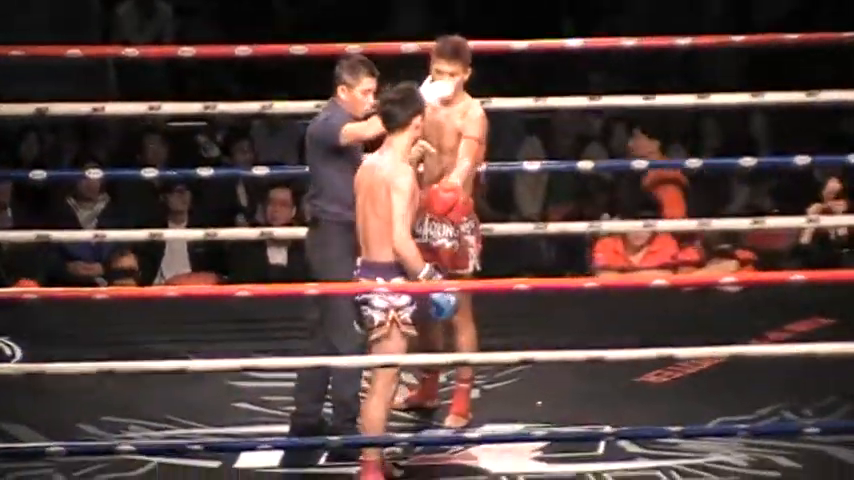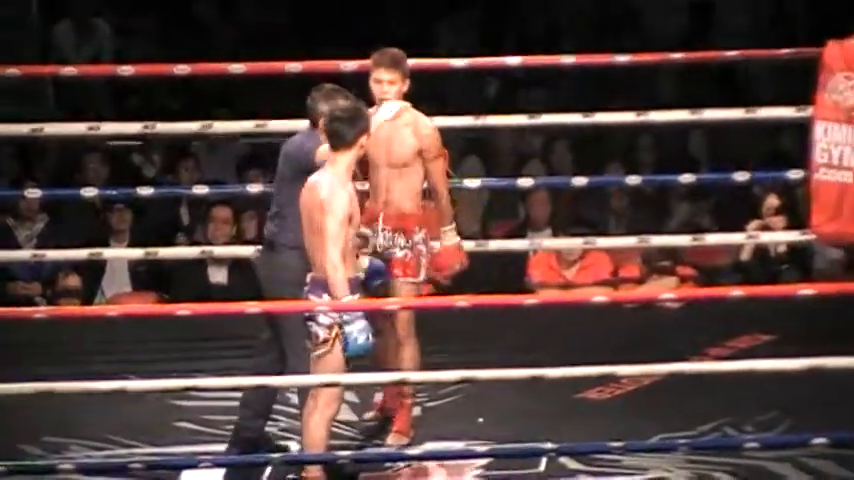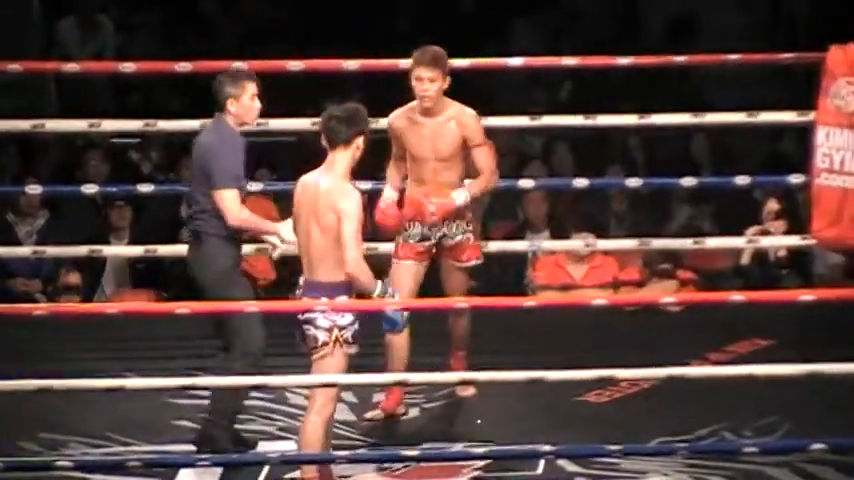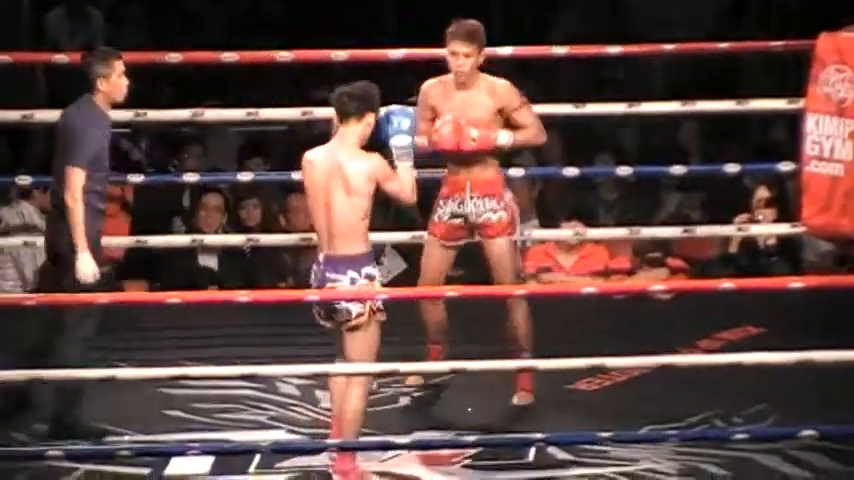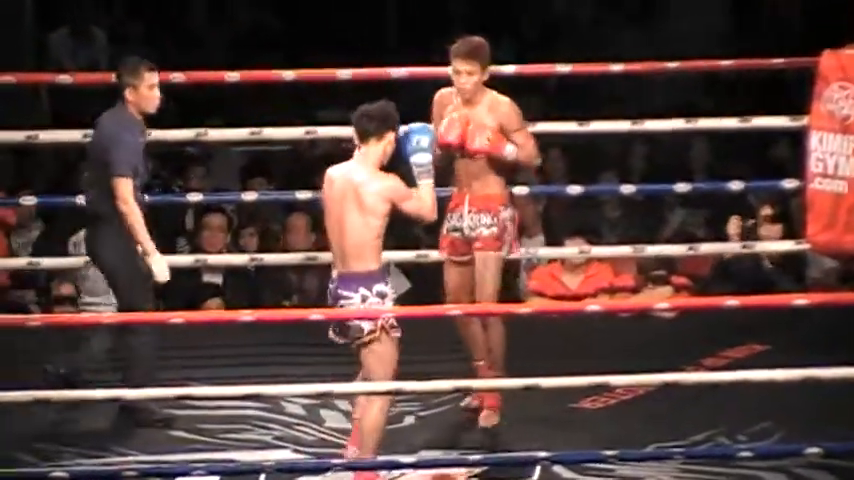
dt=0.7s
person 1, frame 1
left shoulder: (350, 124)
right shoulder: (324, 125)
left elbow: (364, 168)
right elbow: (365, 131)
left hip: (344, 235)
right hip: (331, 237)
left knee: (326, 331)
right knee: (346, 335)
left ankle: (307, 418)
right ankle: (345, 432)
person 1, frame 2
left shoulder: (309, 148)
right shoulder: (301, 147)
right elbow: (330, 153)
left hip: (288, 260)
right hip: (286, 262)
left knee: (275, 350)
right knee: (304, 355)
left ankle: (247, 434)
person 1, frame 3
left shoulder: (215, 135)
right shoulder: (221, 144)
right elbow: (233, 215)
left wrist: (267, 228)
right wrist: (279, 229)
left hip: (214, 249)
right hip: (214, 252)
left knee: (238, 343)
right knee: (250, 342)
left ankle: (217, 430)
right ankle: (214, 432)
person 1, frame 4
left shoulder: (80, 113)
right shoulder: (91, 124)
right elbow: (73, 193)
right wrist: (83, 252)
left hip: (64, 225)
right hip: (78, 229)
left knee: (57, 316)
right knee: (79, 322)
right ankle: (65, 417)
person 1, frame 5
left shoulder: (127, 123)
right shoulder: (120, 131)
right elbow: (124, 201)
left wrist: (144, 246)
right wrist: (151, 253)
left hip: (113, 232)
right hip: (112, 233)
left knee: (135, 310)
right knee: (141, 316)
right ankle: (135, 400)
person 2, frame 1
left shoulder: (473, 114)
right shoulder: (424, 106)
left elbow: (465, 162)
left wrist: (454, 183)
left hip: (456, 221)
right hip: (423, 216)
left knee: (459, 312)
left ankle: (462, 400)
right ankle: (428, 387)
person 2, frame 2
left shoulder: (421, 128)
left elbow: (440, 188)
left wrist: (449, 237)
left hip: (407, 230)
right hip: (371, 226)
left knee: (402, 326)
right knee: (379, 320)
left ankle: (404, 415)
right ankle: (392, 393)
person 2, frame 3
left shoulder: (465, 119)
right shoulder: (398, 121)
left elbow: (489, 176)
left wrist: (454, 199)
right wrist: (389, 197)
left hip: (455, 220)
right hip: (412, 220)
left knee: (459, 301)
left ankle: (458, 368)
right ankle: (393, 397)
person 2, frame 4
left shoulder: (500, 89)
right shoulder: (432, 90)
left elbow: (537, 134)
right elbow: (419, 141)
left wrist: (494, 138)
right wrist: (434, 141)
left hip: (490, 195)
right hip: (452, 193)
left knee: (508, 290)
right knee: (427, 285)
left ankle: (525, 373)
right ankle: (435, 359)
person 2, frame 5
left shoulder: (502, 107)
right shoulder: (442, 100)
left elbow: (532, 158)
right elbow: (433, 150)
left wrist: (500, 147)
right wrist: (440, 143)
left hip: (491, 209)
right hip: (459, 206)
left knee: (485, 305)
right knee: (457, 304)
left ankle: (494, 397)
right ankle: (485, 375)
person 3, frame 1
left shoulder: (370, 163)
right shoulder: (400, 172)
right elbow: (401, 241)
right wrist: (433, 279)
left hip: (371, 274)
right hip: (390, 280)
left knee: (382, 380)
right knee: (384, 384)
person 3, frame 2
left shoulder: (316, 182)
right shoulder: (339, 189)
right elbow: (332, 260)
left wrist: (360, 262)
right wrist: (351, 315)
left hip: (321, 293)
right hip: (333, 297)
left knee: (317, 395)
right knee: (328, 401)
person 3, frame 3
left shoulder: (305, 184)
right shoulder: (347, 194)
right elbow: (353, 263)
right wrist: (384, 295)
left hip: (308, 294)
right hip: (333, 301)
left knee: (323, 394)
right knee: (323, 403)
person 3, frame 4
left shoulder: (310, 159)
right shoulder: (369, 163)
right elbow: (409, 195)
right wrist: (401, 146)
left hip: (324, 268)
right hip: (356, 273)
left knee: (347, 356)
right knee: (360, 378)
left ankle: (338, 436)
person 3, frame 5
left shoulder: (332, 175)
right shoulder: (385, 183)
right elbow: (429, 212)
left wrist: (362, 156)
right wrist: (423, 164)
left hip: (340, 285)
right hip: (369, 289)
left knee: (370, 373)
right knee: (380, 389)
left ankle: (355, 445)
